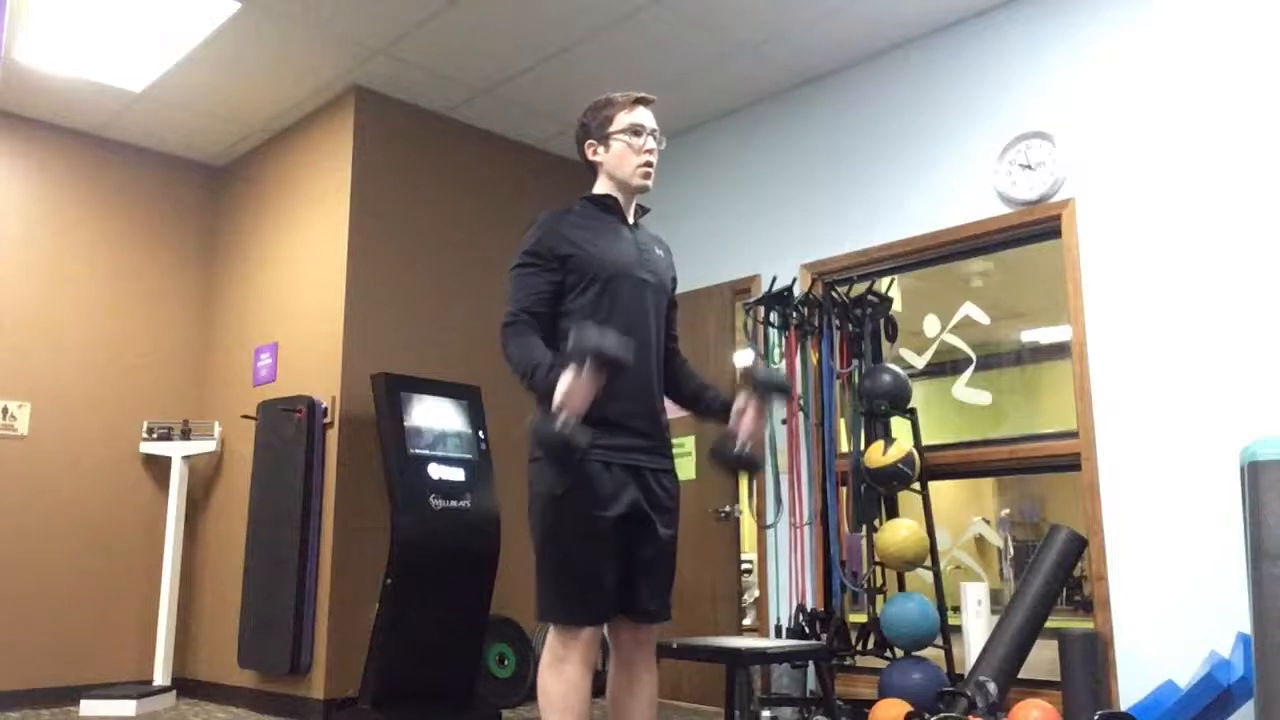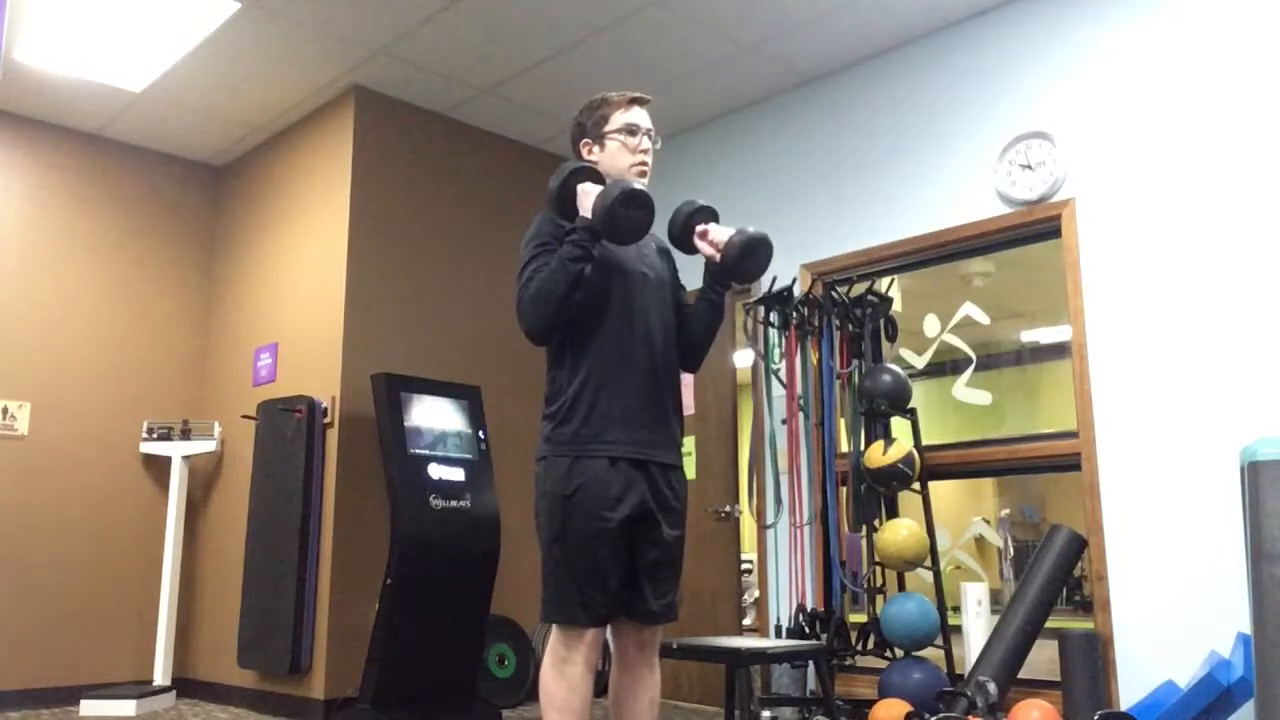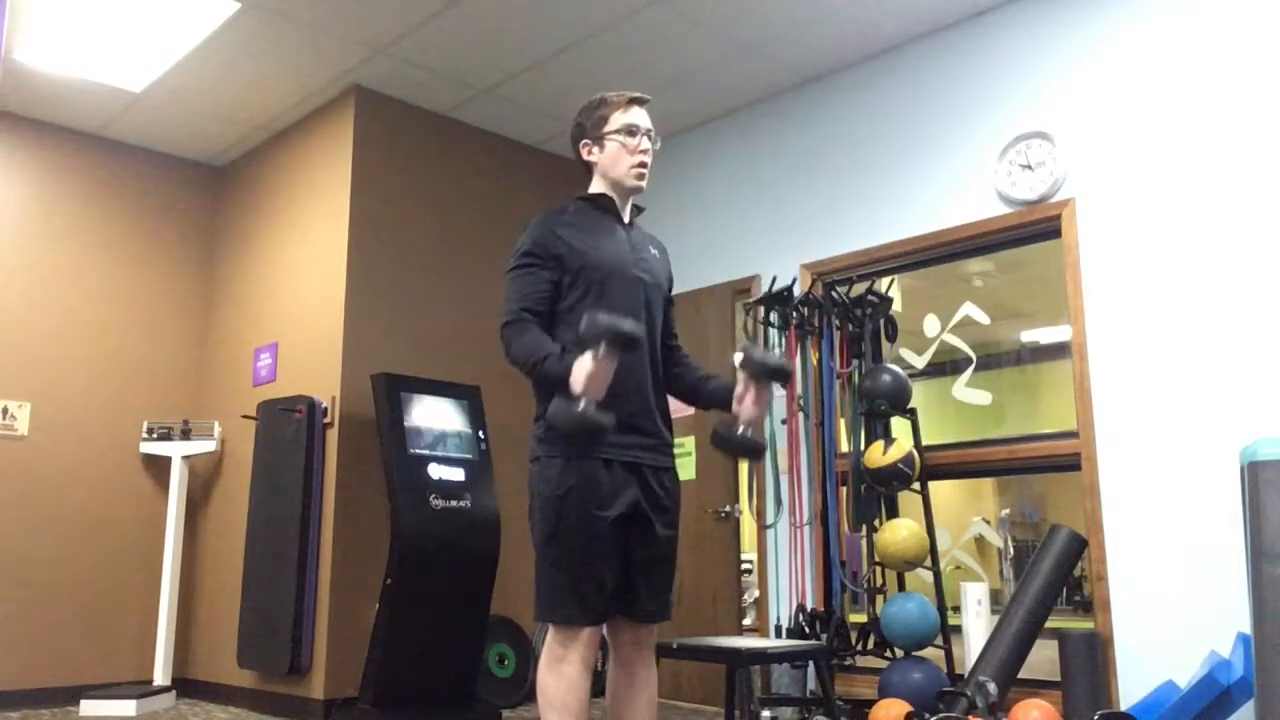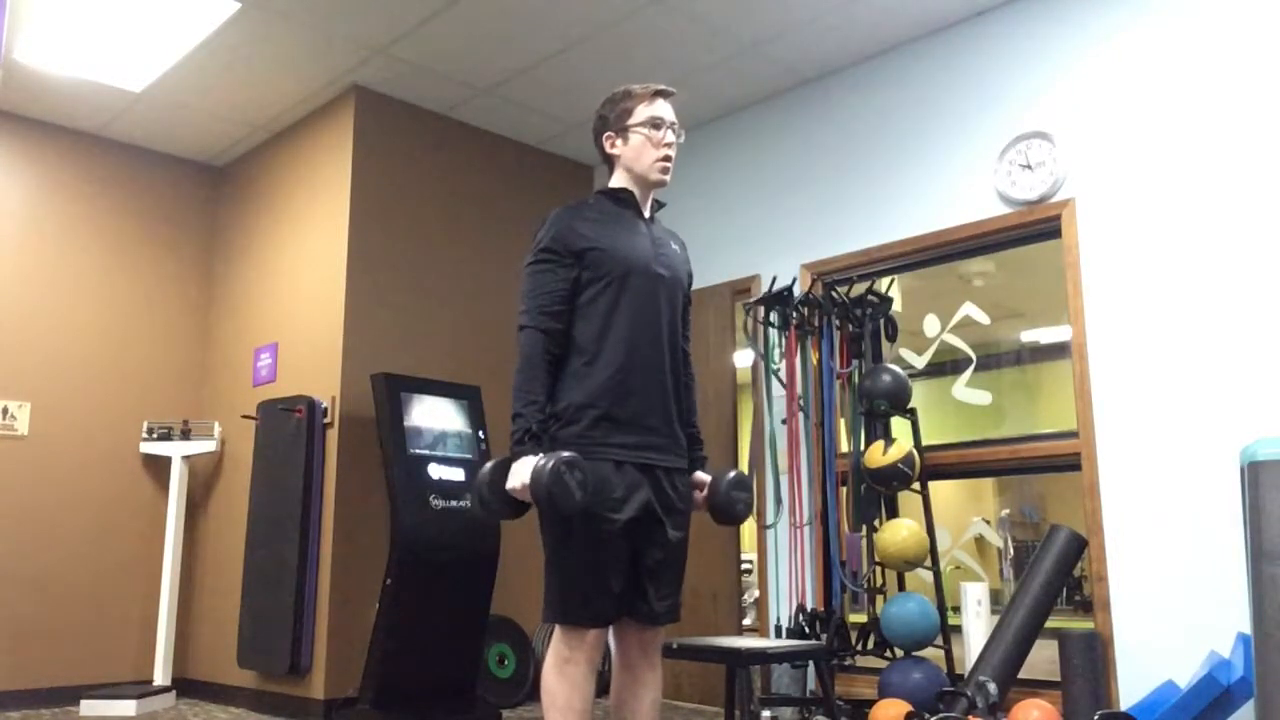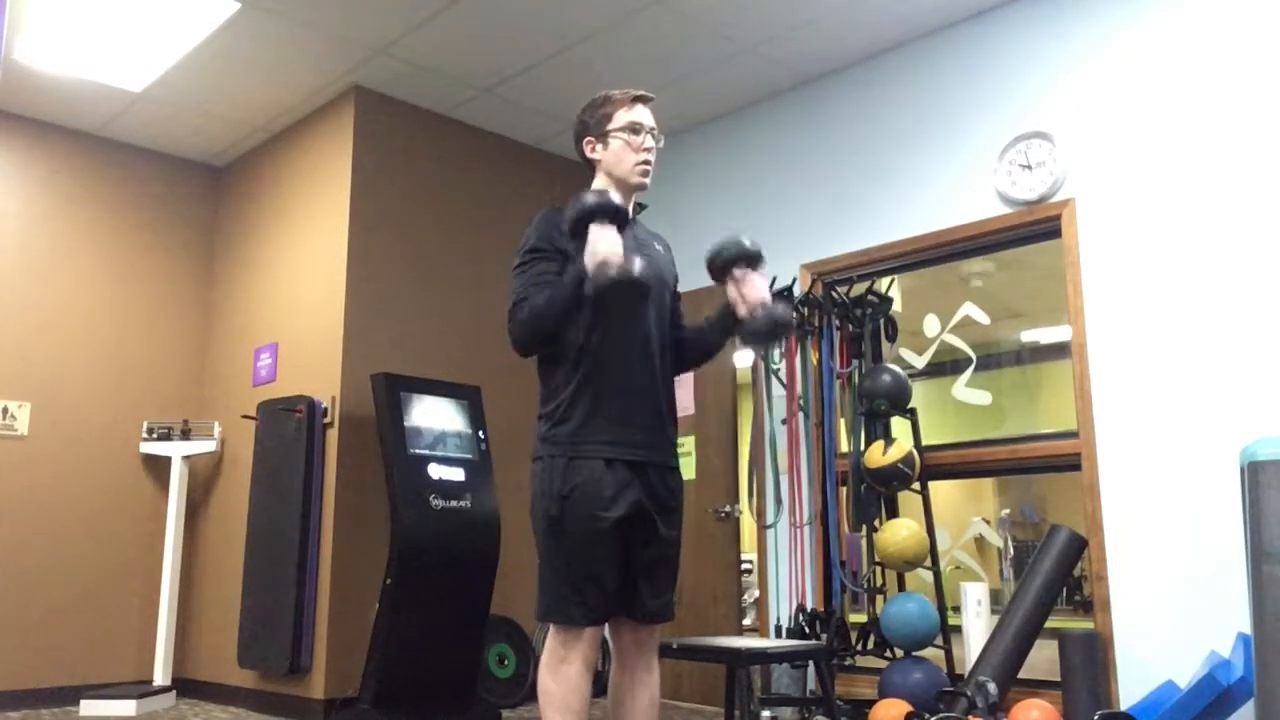
dt=1s
person 1, frame 1
left shoulder: (657, 249)
right shoulder: (558, 231)
right elbow: (518, 330)
left wrist: (722, 407)
right wrist: (553, 377)
left hip: (650, 464)
right hip: (580, 459)
left knee: (640, 632)
right knee: (575, 628)
person 1, frame 2
left shoulder: (656, 247)
right shoulder: (559, 226)
left elbow: (689, 352)
right elbow: (536, 318)
left wrist: (717, 274)
right wrist: (586, 232)
left hip: (658, 461)
right hip: (585, 457)
left knee: (643, 634)
right knee: (578, 631)
person 1, frame 3
left shoulder: (653, 250)
right shoulder: (554, 231)
right elbow: (516, 332)
left wrist: (726, 391)
right wrist: (566, 369)
left hip: (650, 462)
right hip: (579, 458)
left knee: (639, 632)
right knee: (574, 629)
person 1, frame 4
left shoulder: (673, 246)
right shoulder: (573, 227)
right elbow: (537, 341)
left wrist: (696, 459)
right wrist: (527, 444)
left hip: (662, 468)
right hip: (590, 461)
left knee: (645, 634)
right knee: (580, 631)
person 1, frame 5
left shoulder: (656, 247)
right shoulder: (559, 227)
right elbow: (524, 328)
left wrist: (729, 317)
right wrist: (583, 273)
left hip: (654, 462)
right hip: (581, 458)
left knee: (641, 631)
right knee: (575, 628)
